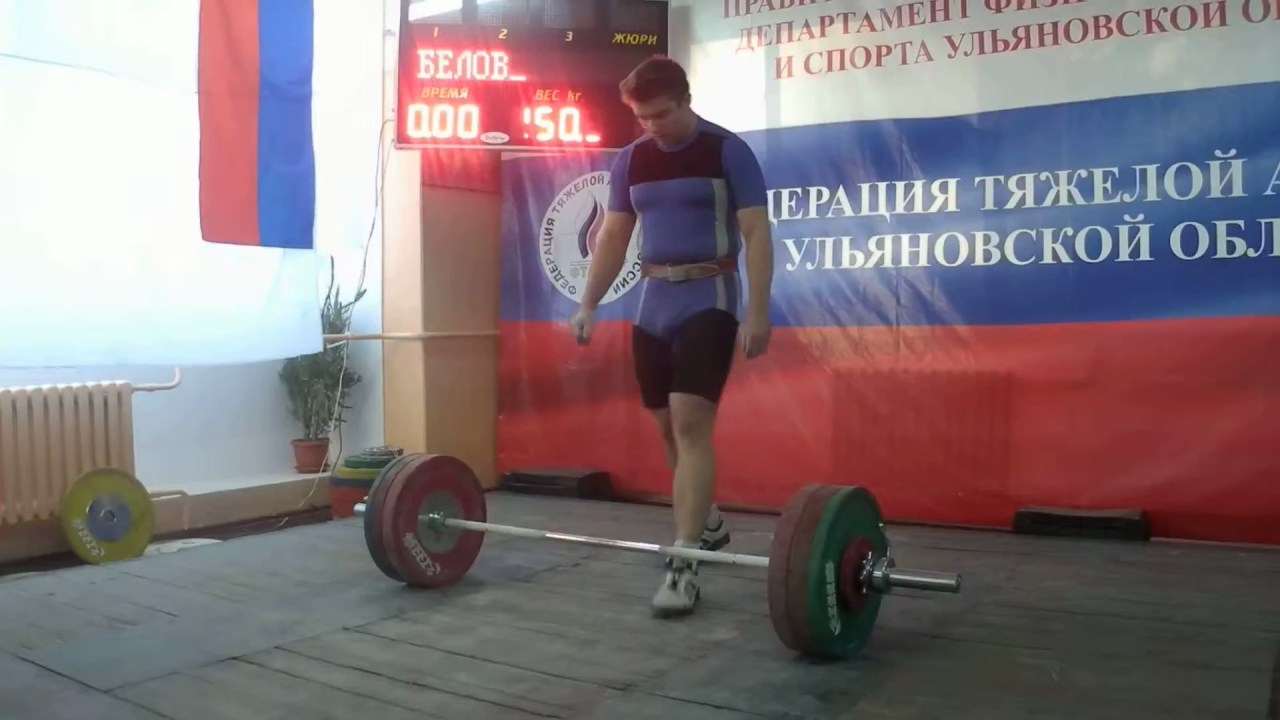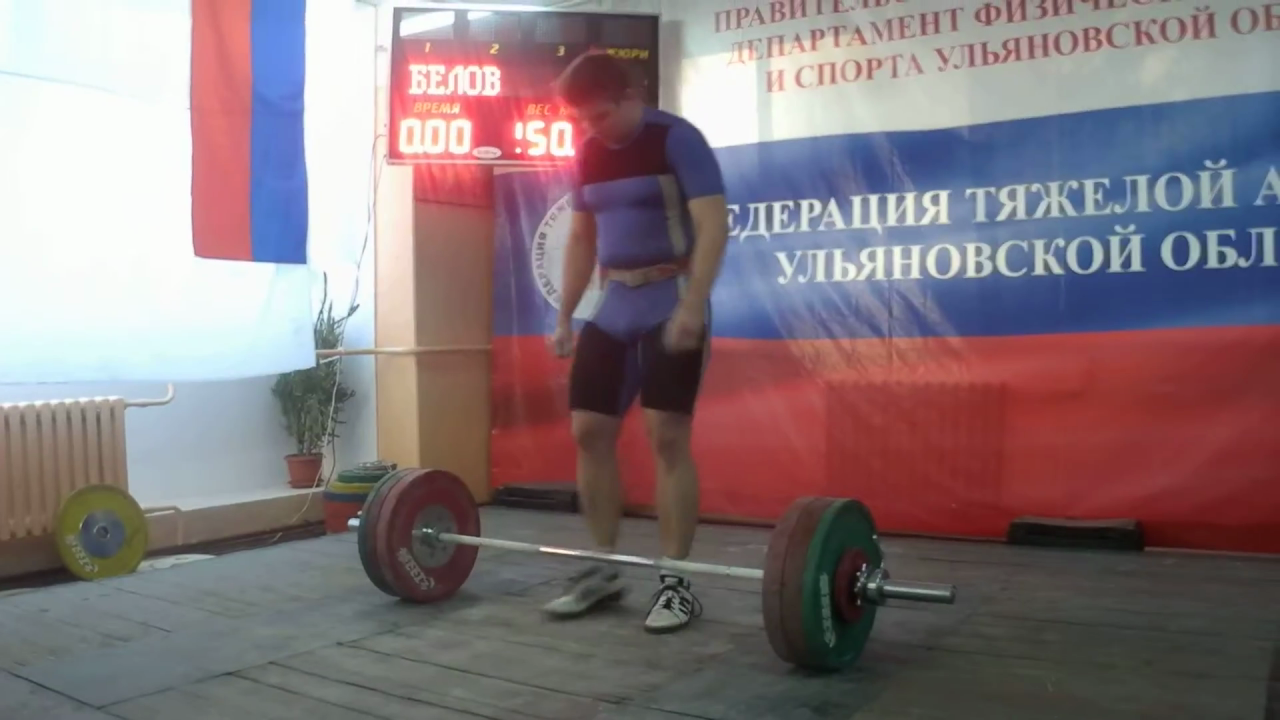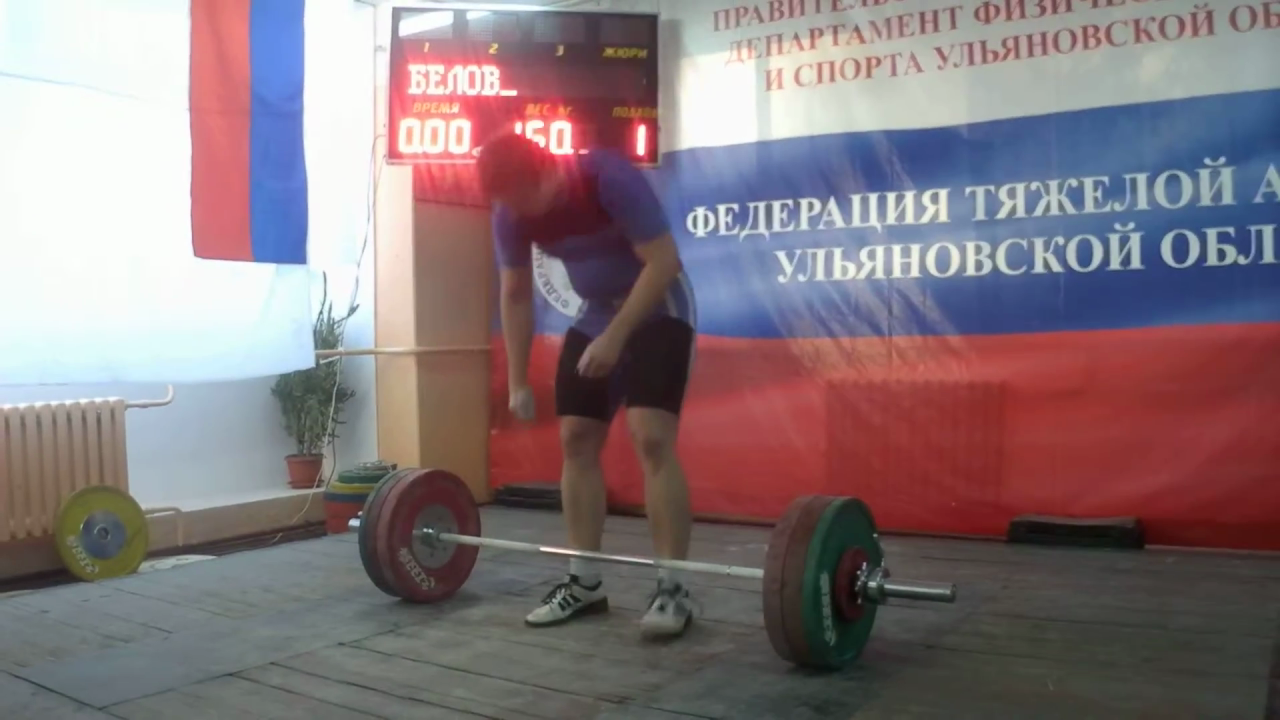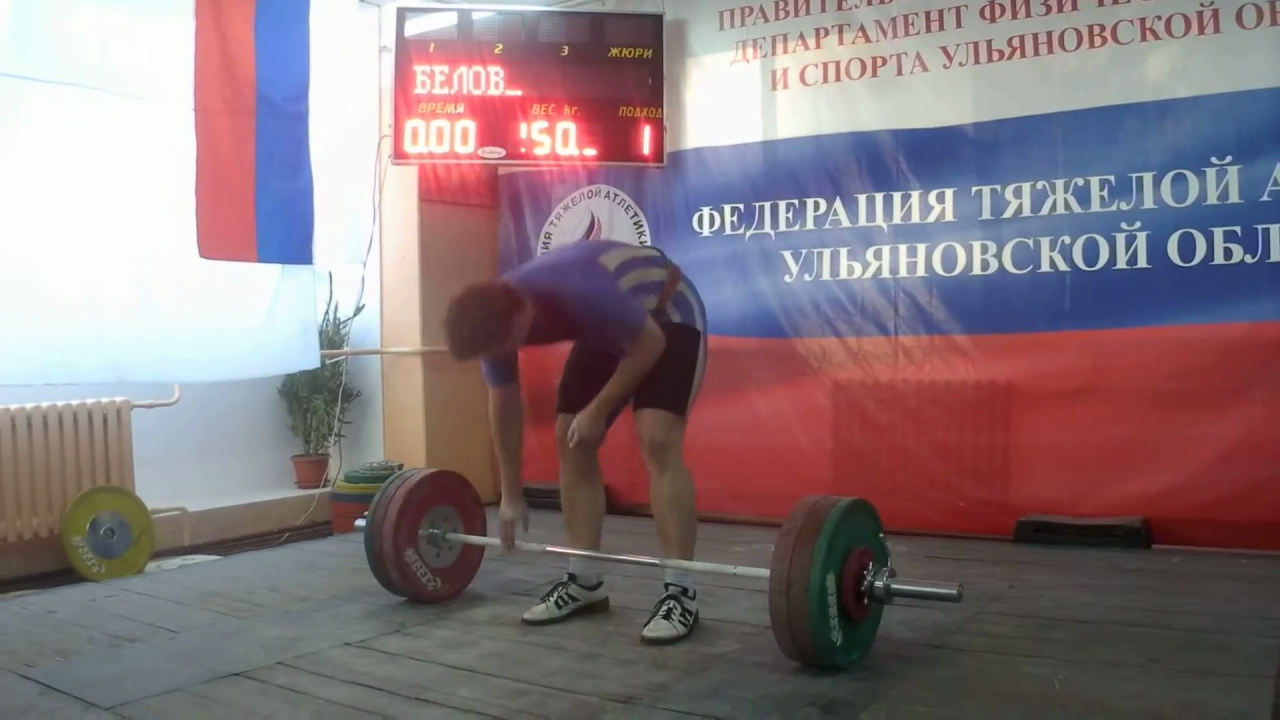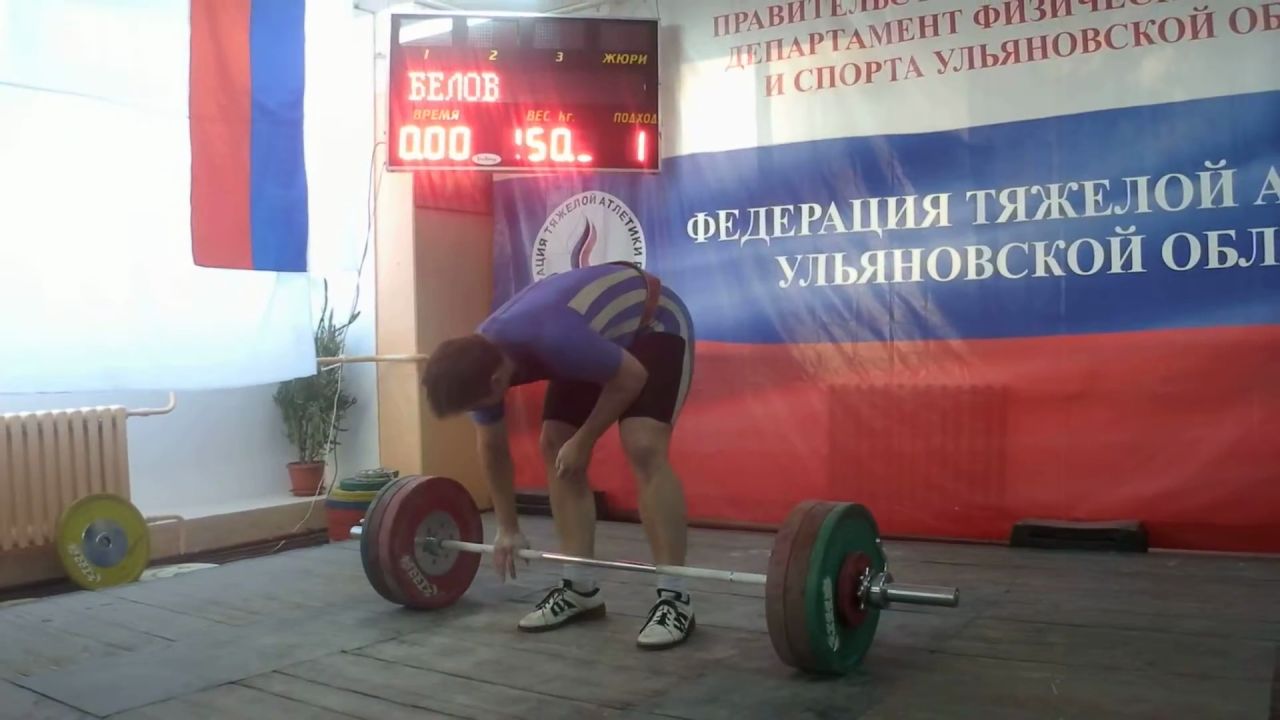
dt=0.4s
person 1, frame 1
left shoulder: (728, 151)
right shoulder: (631, 161)
left elbow: (757, 235)
right elbow: (613, 237)
left wrist: (758, 312)
right wrist: (587, 305)
left hip: (709, 298)
right hip: (653, 300)
left knee: (691, 421)
right knee: (669, 426)
left ankle: (682, 564)
right ankle: (709, 521)
person 1, frame 2
left shoulder: (677, 141)
right shoulder: (588, 155)
left elbow: (712, 227)
left wrist: (693, 305)
right wrist: (564, 317)
left hip: (669, 302)
right hip: (612, 304)
left knee: (667, 440)
right knee: (588, 432)
left ankle: (675, 581)
right ankle: (603, 567)
person 1, frame 3
left shoulder: (610, 180)
right shoulder: (511, 214)
left elbow: (663, 262)
right elbow: (515, 296)
left wrist: (614, 337)
right wrist: (518, 382)
left hip: (657, 312)
right hip: (595, 312)
left knee: (651, 438)
right knee: (576, 440)
left ankle: (673, 585)
right ankle: (584, 580)
person 1, frame 4
left shoulder: (579, 291)
right shoulder: (498, 316)
left elbow: (649, 345)
right elbow: (504, 408)
left wrist: (598, 412)
right wrist: (510, 495)
left hip: (667, 315)
right hip: (606, 331)
left knee: (656, 439)
right knee: (570, 440)
left ankle: (681, 592)
right ankle: (584, 581)
person 1, frame 5
left shoulder: (555, 339)
right shoulder: (481, 358)
left elbow: (631, 378)
right elbow: (493, 446)
left wrist: (583, 442)
right wrist: (507, 528)
left hip: (656, 322)
right hip: (601, 333)
left knee: (642, 447)
right knee: (553, 447)
left ankle: (675, 597)
right ankle: (580, 588)
